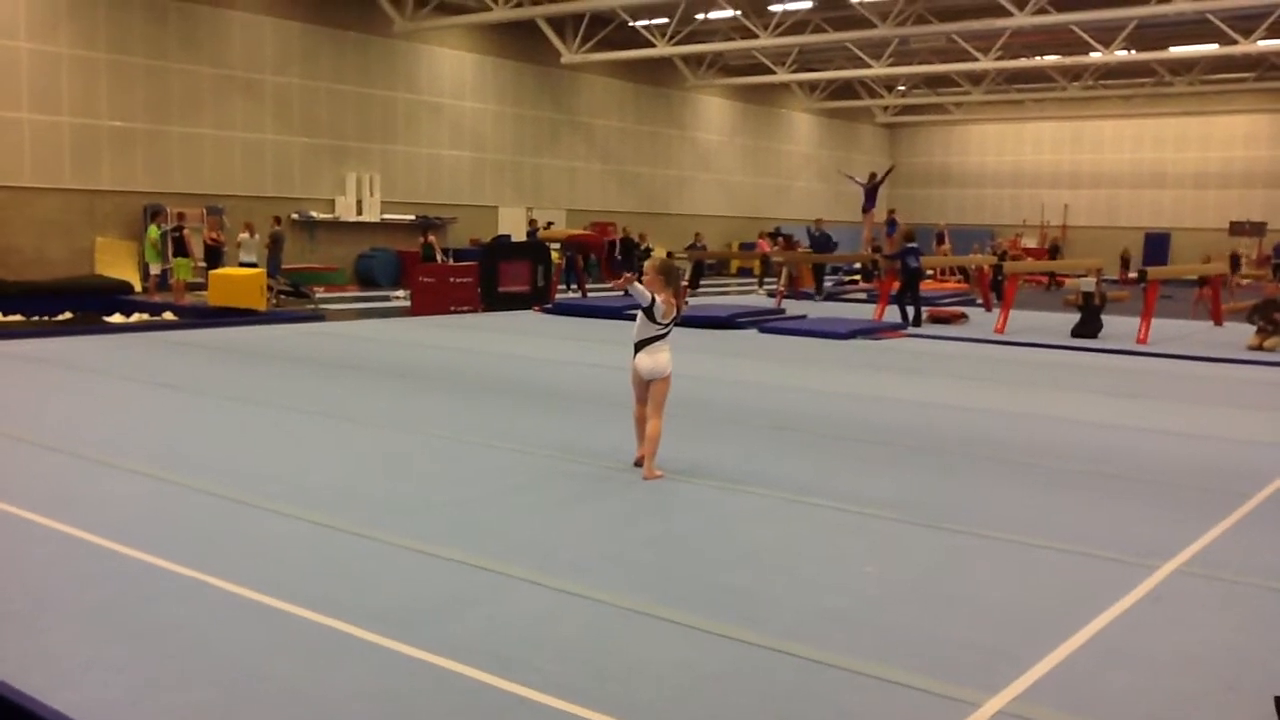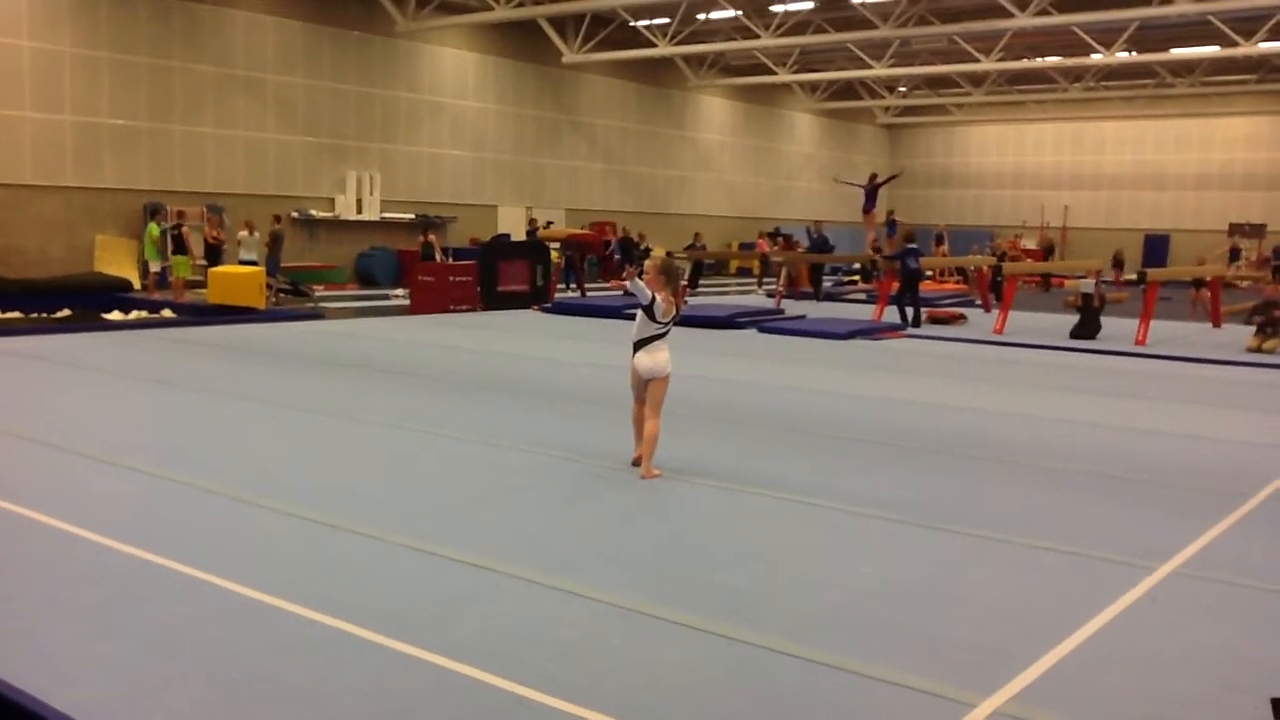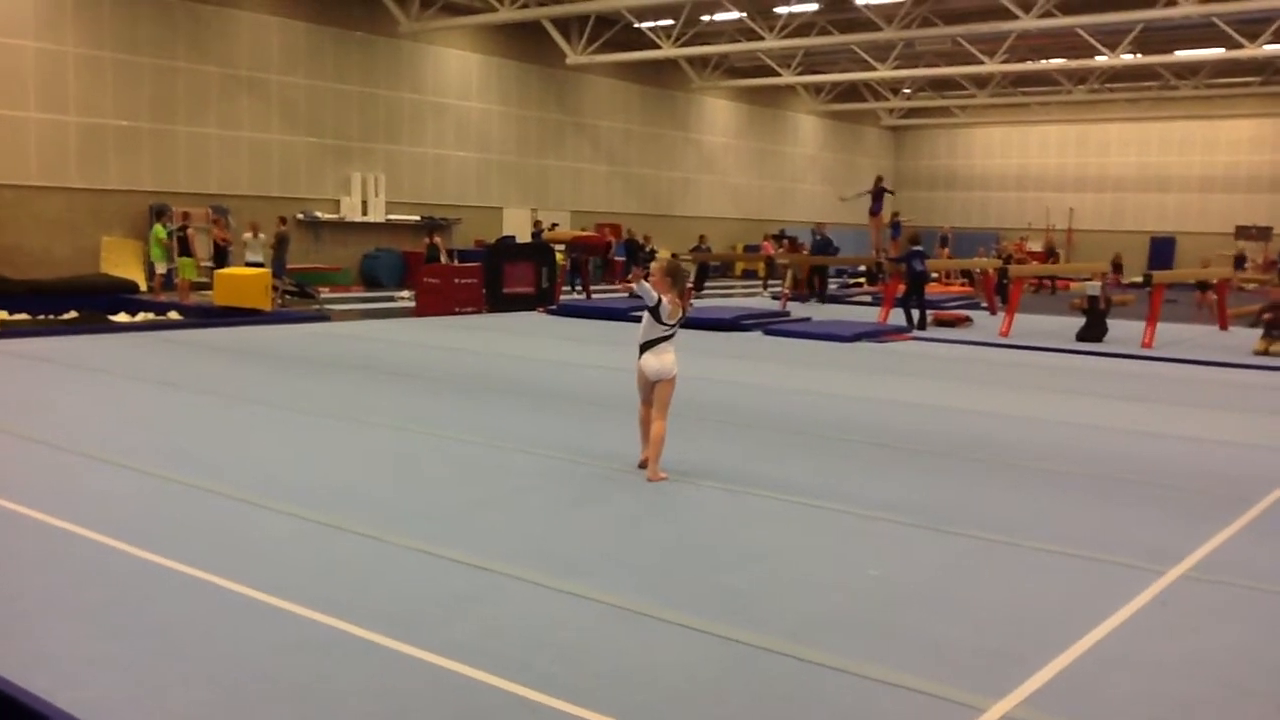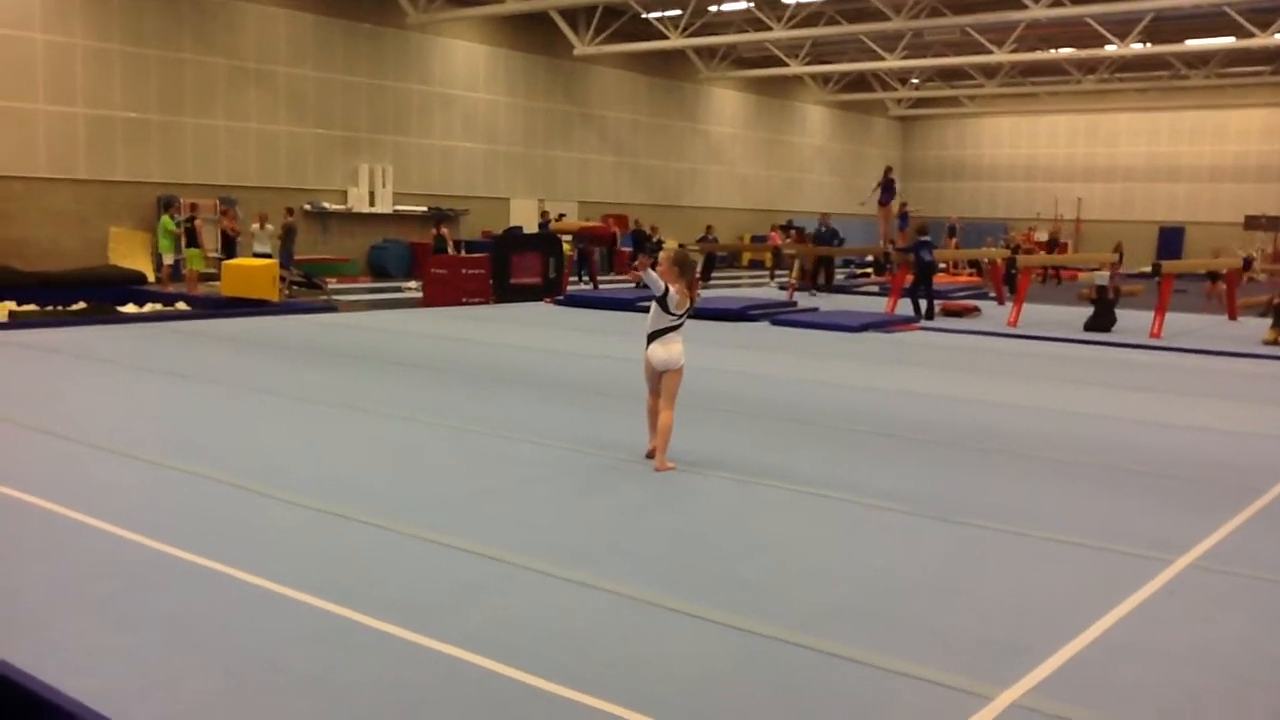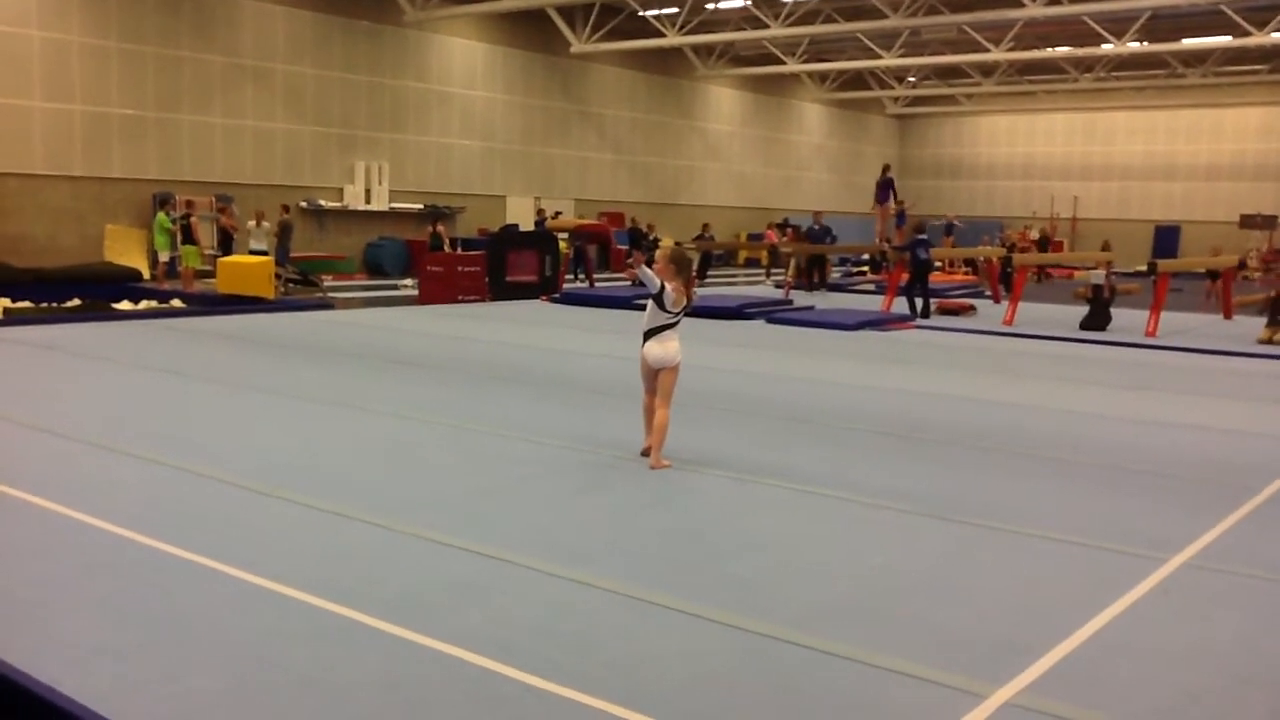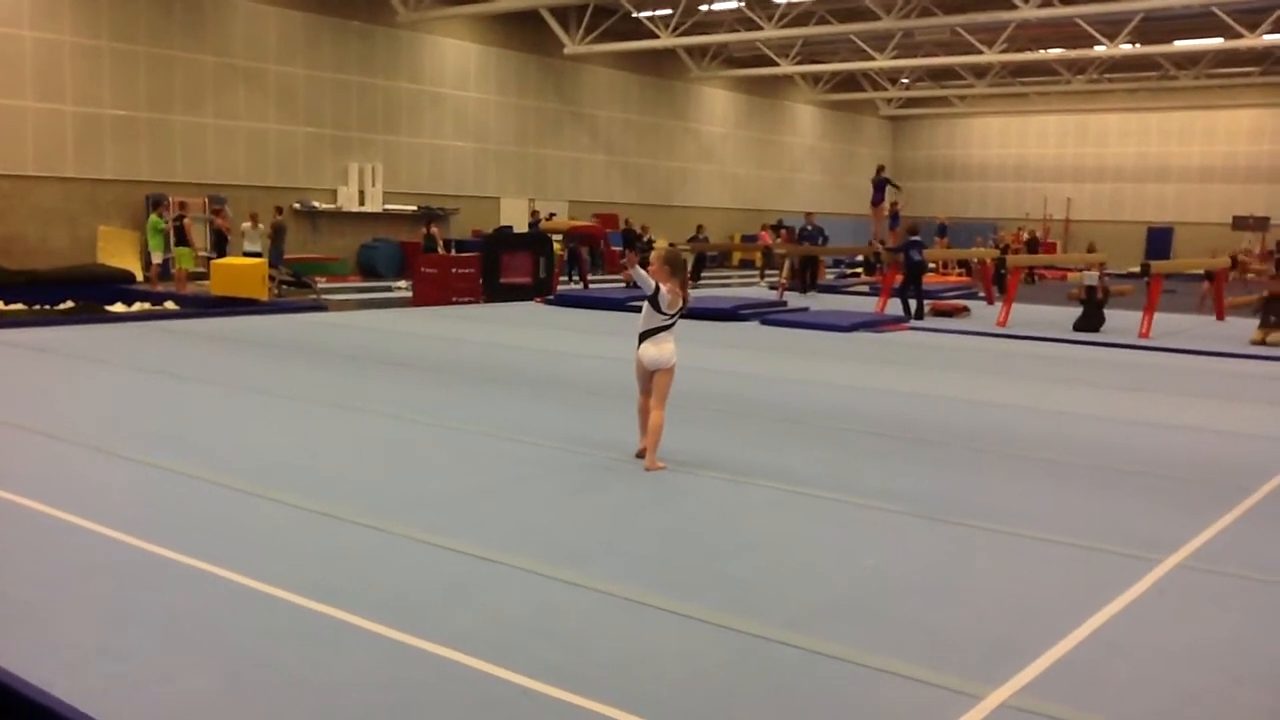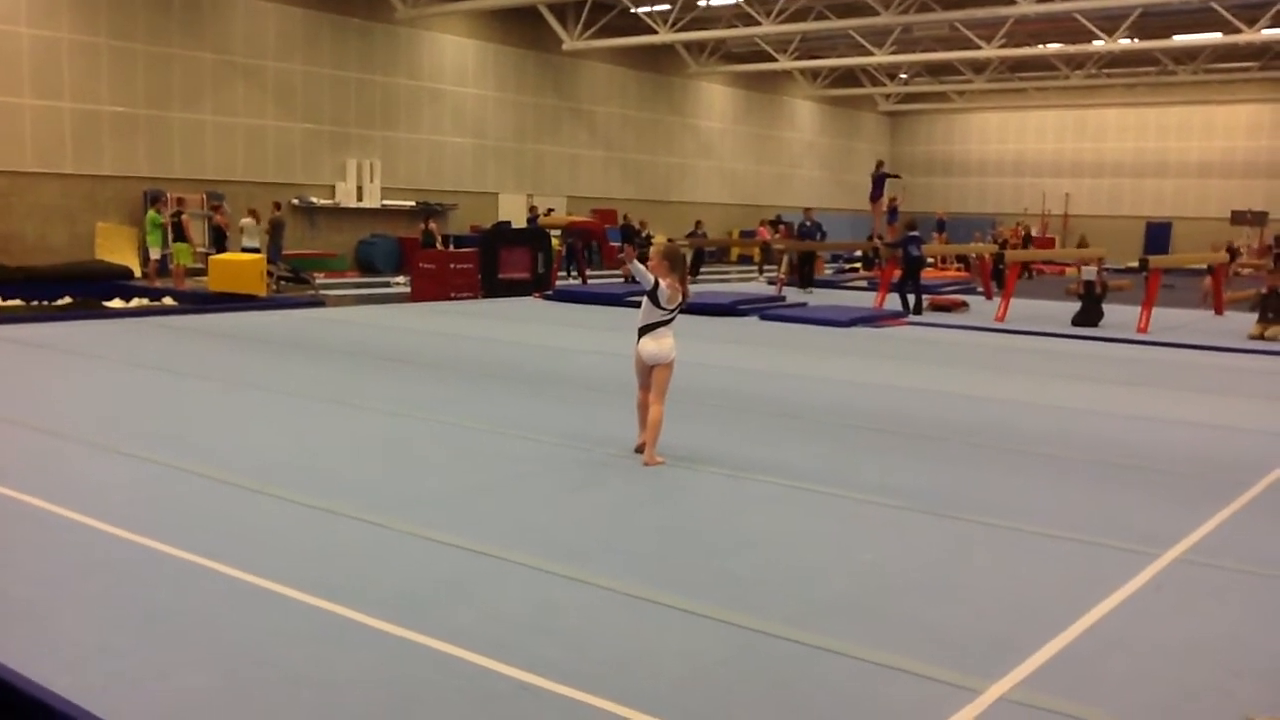
dt=0.2s
person 1, frame 1
left shoulder: (655, 303)
right shoulder: (672, 302)
left elbow: (642, 294)
right elbow: (646, 292)
left wrist: (630, 284)
right wrist: (630, 284)
left hip: (643, 359)
right hip: (662, 361)
left knee: (640, 405)
right knee: (655, 416)
left ankle: (640, 452)
right ankle: (649, 467)
person 1, frame 2
left shoulder: (655, 301)
right shoulder: (671, 301)
left elbow: (643, 292)
right elbow: (646, 290)
left wrist: (631, 280)
right wrist: (628, 283)
left hip: (642, 358)
right hip: (661, 361)
left knee: (638, 405)
right knee: (653, 415)
left ankle: (638, 451)
right ankle: (647, 466)
person 1, frame 3
left shoulder: (661, 303)
right shoulder: (678, 303)
left elbow: (649, 294)
left wrist: (637, 282)
right wrist: (636, 286)
left hip: (648, 360)
right hip: (667, 362)
left knee: (645, 406)
right knee: (660, 417)
left ankle: (645, 453)
right ankle: (653, 468)
person 1, frame 4
left shoulder: (668, 293)
right shoulder: (686, 293)
left elbow: (656, 284)
left wrist: (645, 270)
right wrist: (644, 275)
left hip: (656, 350)
right hip: (675, 352)
left knee: (653, 397)
right knee: (667, 407)
left ankle: (653, 442)
right ankle: (661, 458)
person 1, frame 5
left shoulder: (664, 291)
right shoulder: (683, 292)
left elbow: (652, 281)
left wrist: (640, 267)
right wrist: (640, 271)
left hip: (652, 348)
right hip: (671, 351)
left knee: (649, 395)
right knee: (663, 405)
left ankle: (649, 441)
right ankle: (656, 456)
person 1, frame 6
left shoulder: (659, 292)
right shoulder: (679, 294)
left elbow: (646, 282)
left wrist: (634, 268)
right wrist: (636, 272)
left hip: (648, 349)
right hip: (667, 352)
left knee: (644, 396)
right knee: (658, 406)
left ankle: (644, 442)
right ankle: (651, 458)
person 1, frame 7
left shoulder: (658, 287)
right shoulder: (679, 289)
left elbow: (645, 276)
left wrist: (632, 262)
right wrist: (634, 265)
left hip: (647, 345)
right hip: (666, 347)
left knee: (643, 391)
right knee: (657, 401)
left ankle: (643, 437)
right ankle: (650, 453)
